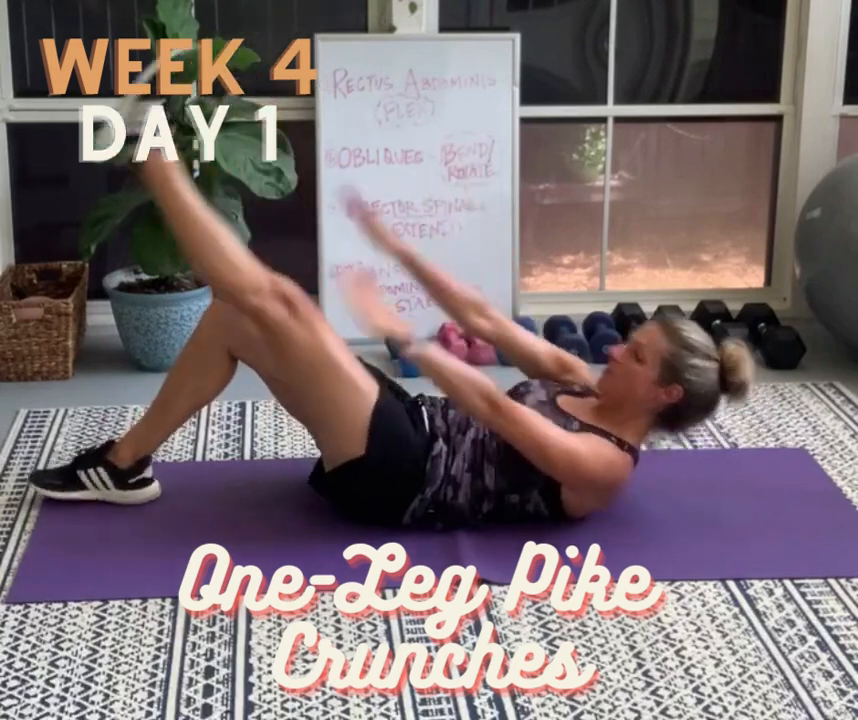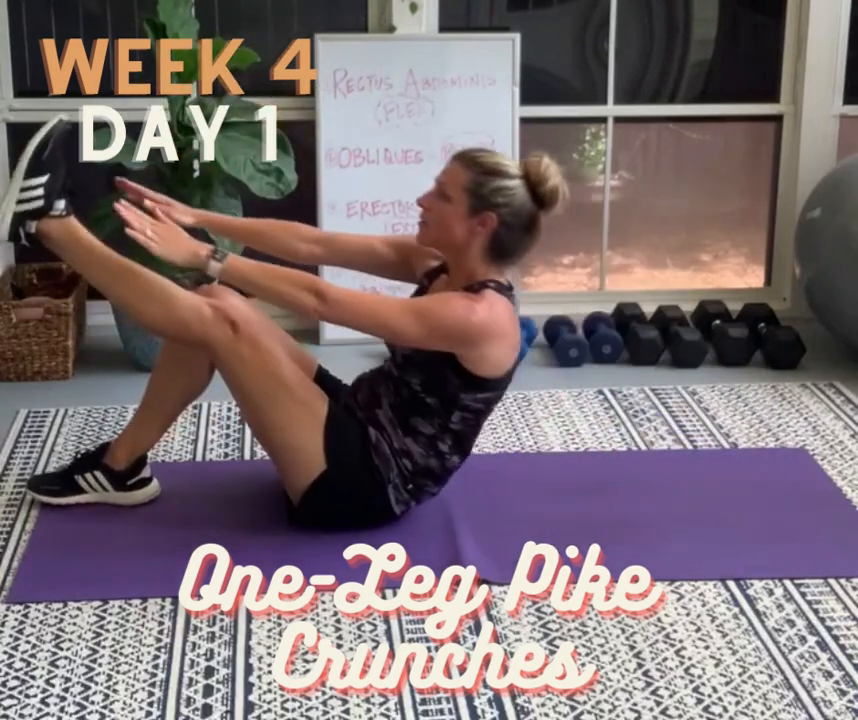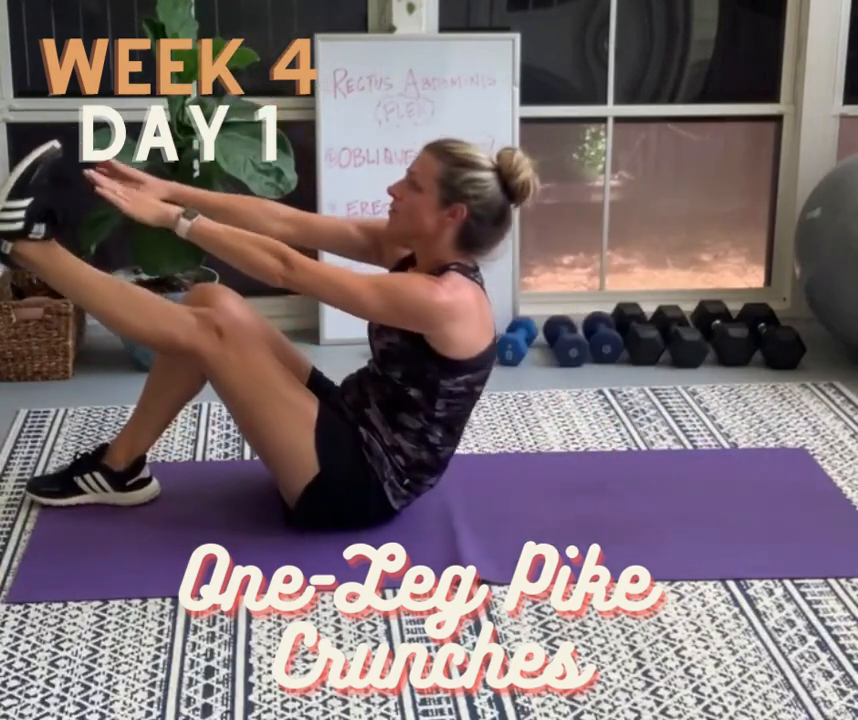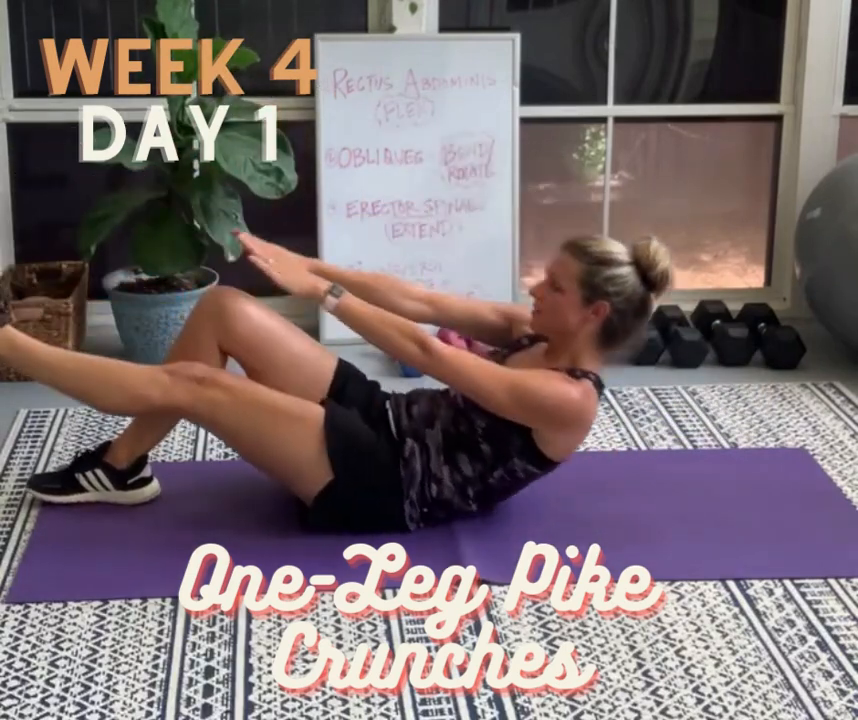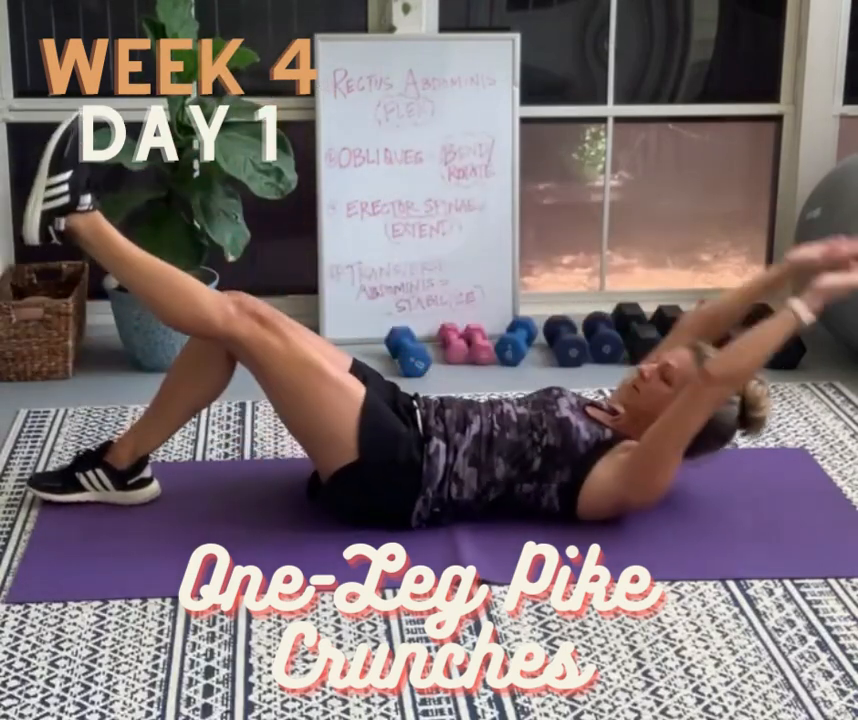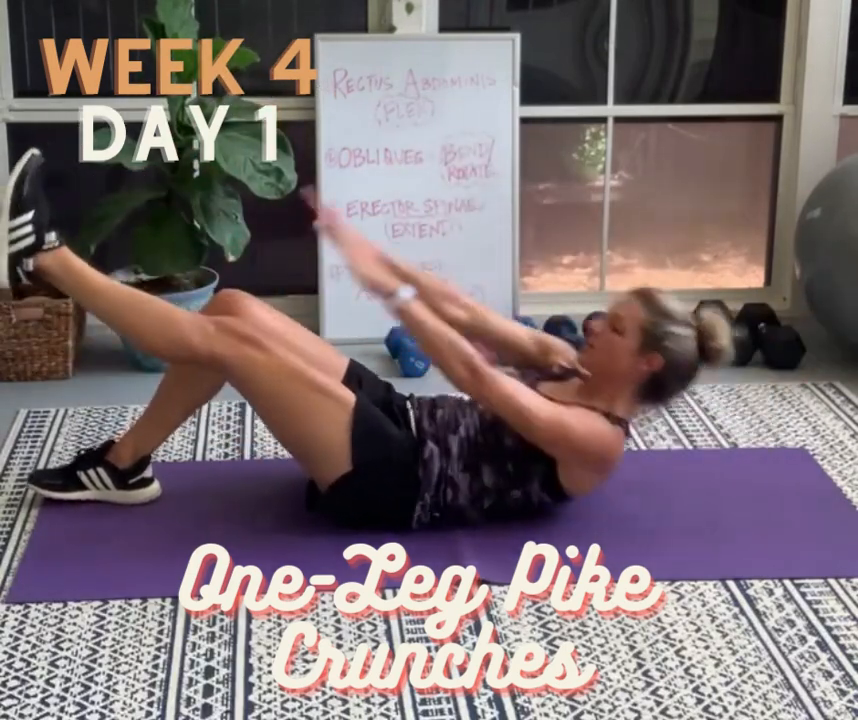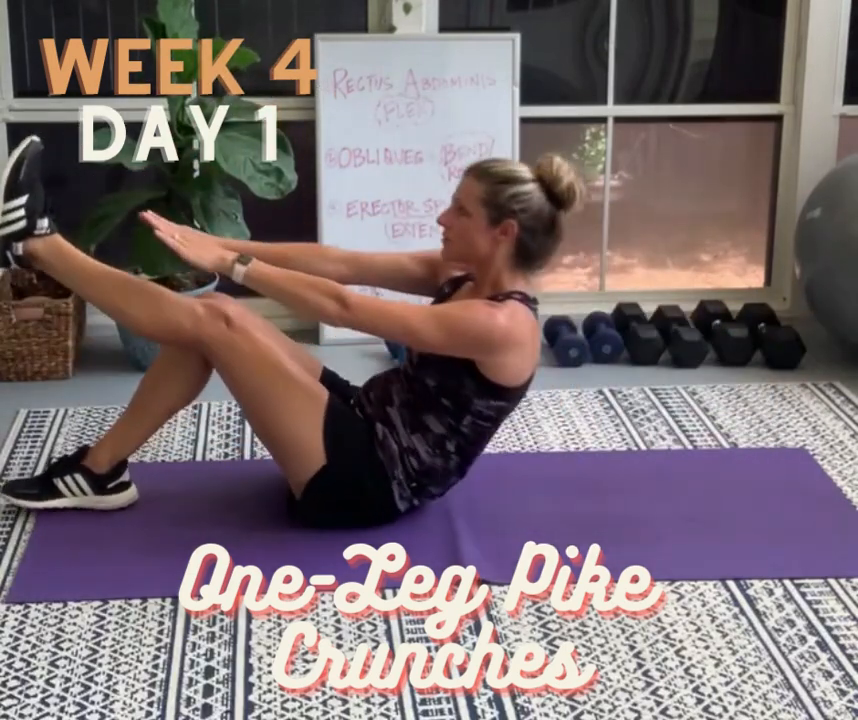
dt=0.7s
person 1, frame 1
left shoulder: (609, 466)
right shoulder: (594, 388)
left elbow: (500, 413)
right elbow: (489, 322)
left wrist: (404, 335)
right wrist: (402, 252)
left hip: (397, 480)
right hip: (418, 433)
left knee: (276, 302)
right knee: (237, 304)
left ankle: (158, 157)
right ankle: (125, 465)
person 1, frame 2
left shoulder: (480, 317)
right shoulder: (440, 264)
left elbow: (323, 301)
right elbow: (316, 244)
left wrist: (206, 259)
right wrist: (200, 218)
left hip: (364, 483)
right hip: (356, 426)
left knee: (219, 322)
right knee: (212, 304)
left ankle: (53, 223)
right ankle: (122, 468)
person 1, frame 3
left shoulder: (444, 299)
right shoulder: (416, 250)
left elbow: (288, 269)
right elbow: (289, 223)
left wrist: (172, 218)
right wrist: (169, 191)
left hip: (362, 482)
right hip: (347, 426)
left knee: (208, 330)
right knee: (208, 302)
right ankle: (120, 468)
person 1, frame 4
left shoulder: (569, 401)
right shoulder: (536, 334)
left elbow: (425, 352)
right elbow: (422, 302)
left wrist: (321, 291)
right wrist: (310, 265)
left hip: (381, 484)
right hip: (380, 421)
left knee: (186, 383)
right knee: (222, 307)
right ankle: (120, 467)
person 1, frame 5
left shoulder: (636, 479)
right shoulder: (614, 425)
left elbow: (717, 381)
right elbow: (692, 328)
left hip: (394, 475)
right hip: (409, 424)
left knee: (238, 321)
right knee: (233, 314)
left ankle: (80, 220)
right ankle: (122, 467)
person 1, frame 6
left shoulder: (597, 439)
right shoulder: (572, 371)
left elbow: (475, 379)
right elbow: (468, 316)
left wrist: (389, 289)
right wrist: (383, 259)
left hip: (390, 482)
right hip: (398, 422)
left knee: (218, 339)
right knee: (233, 306)
left ankle: (47, 257)
right ankle: (123, 466)
person 1, frame 7
left shoulder: (500, 324)
right shoulder: (466, 275)
left elbow: (342, 306)
right elbow: (342, 262)
left wrist: (230, 262)
right wrist: (224, 245)
left hip: (369, 482)
right hip: (365, 430)
left knee: (214, 321)
right knee: (208, 315)
right ankle: (99, 473)
